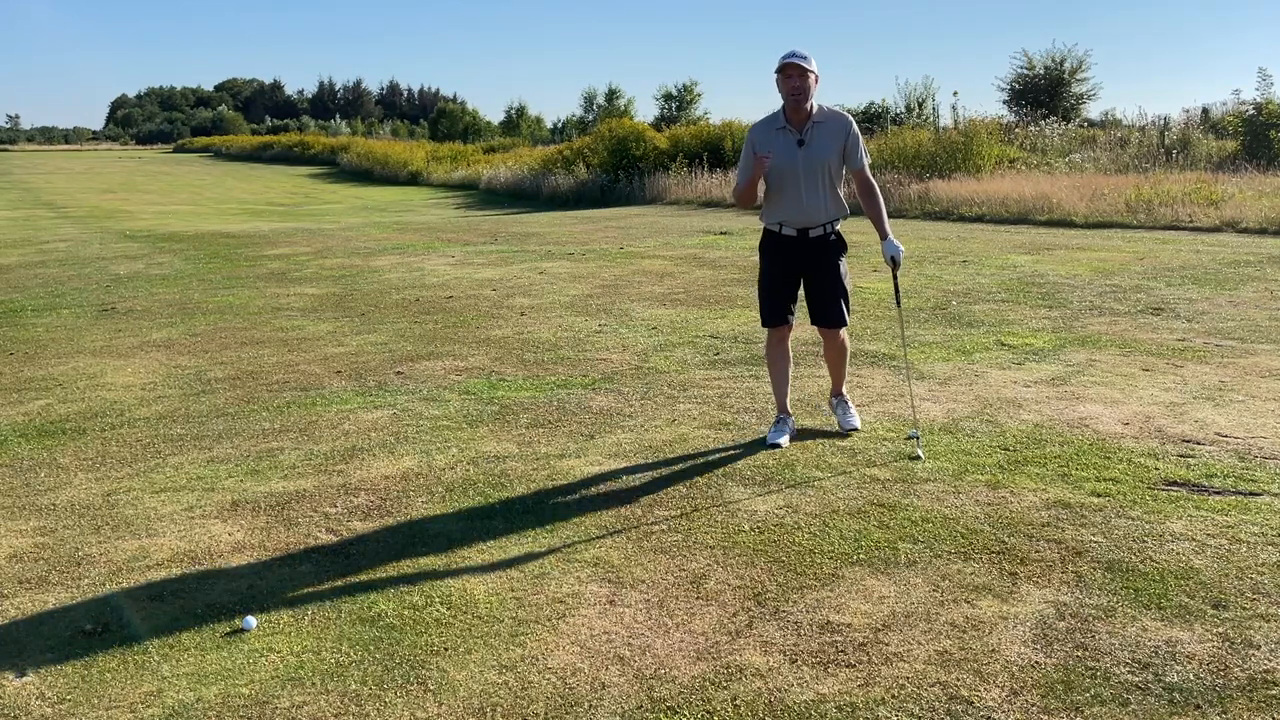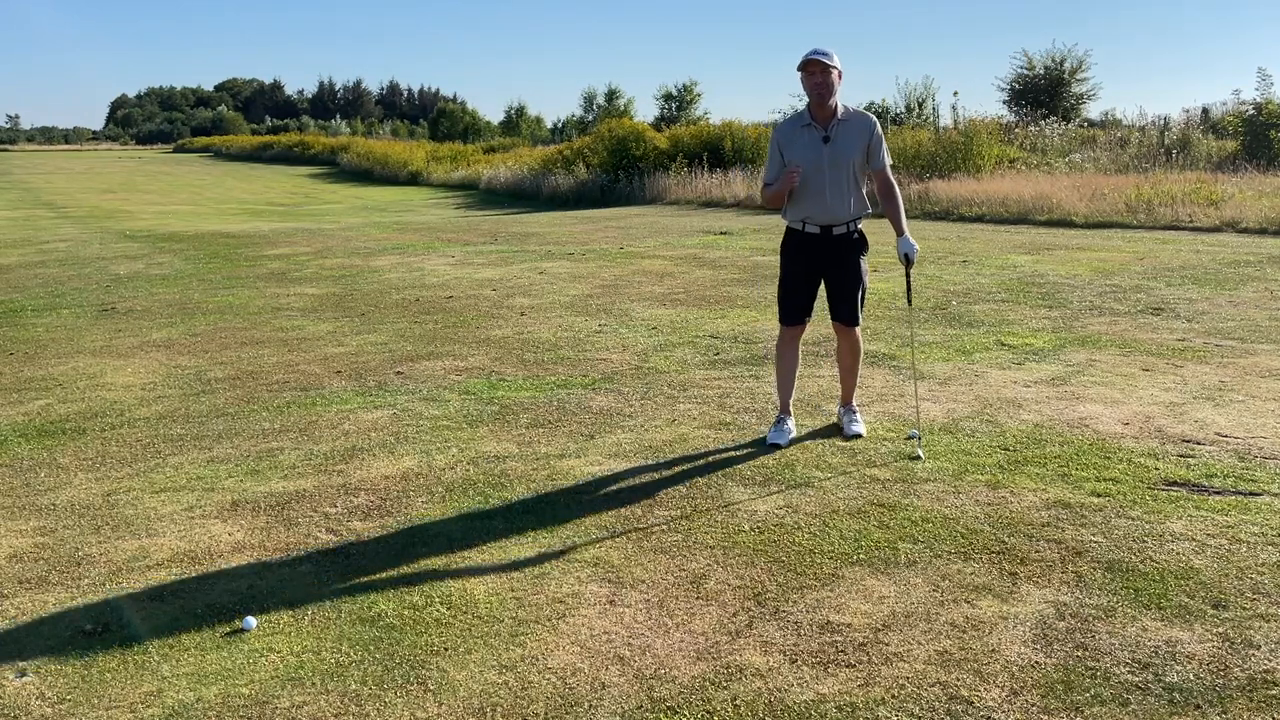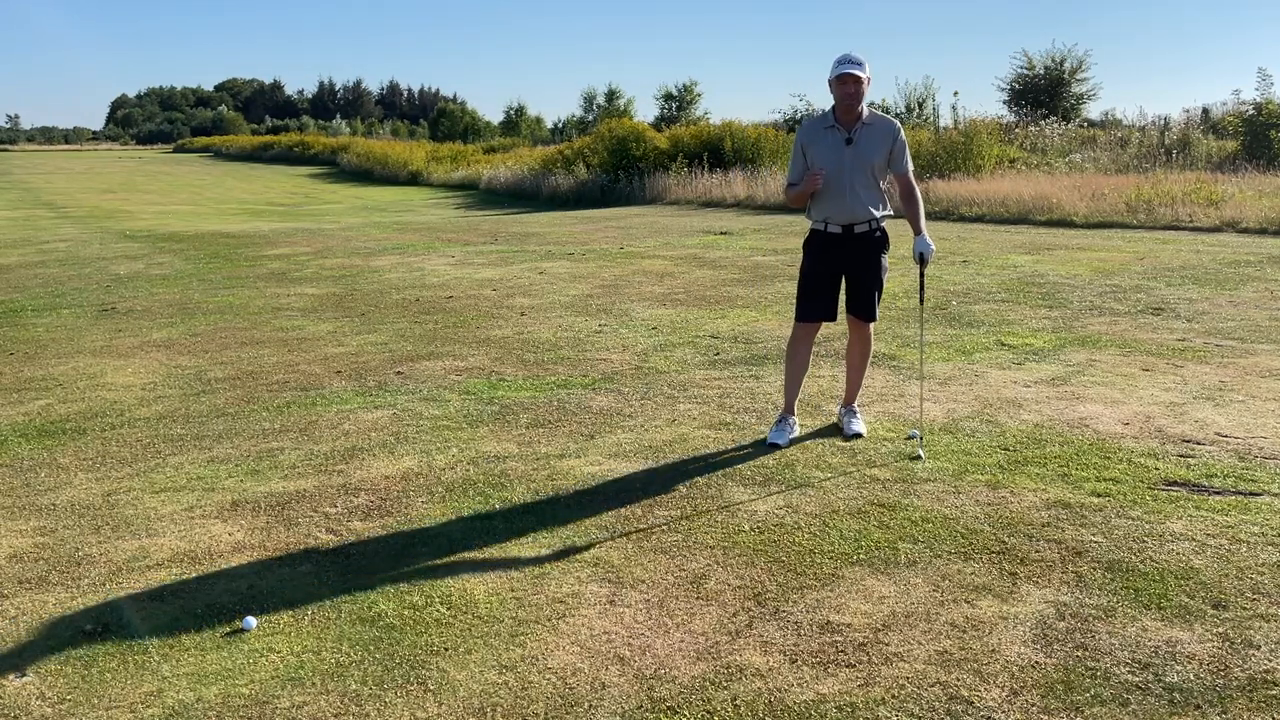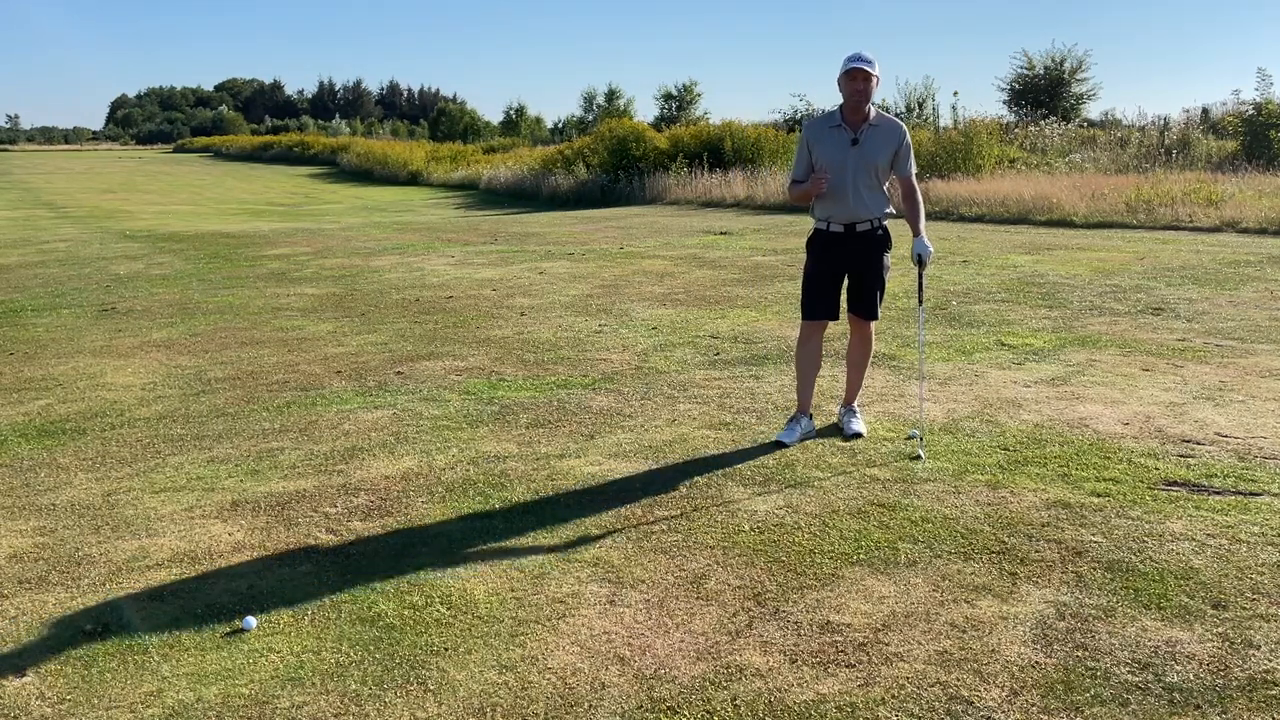
dt=0.4s
person 1, frame 1
left shoulder: (842, 126)
right shoulder: (759, 133)
left elbow: (864, 183)
right elbow: (742, 201)
left wrist: (886, 238)
right wrist: (753, 176)
left hip: (825, 241)
right hip: (779, 243)
left knee: (833, 329)
right knee: (778, 330)
left ankle: (839, 397)
right ankle: (784, 416)
person 1, frame 2
left shoulder: (865, 125)
right shoulder: (784, 131)
left elbow: (885, 183)
right elbow: (768, 199)
left wrist: (902, 235)
right wrist: (783, 186)
left hip: (847, 240)
right hip: (801, 240)
left knee: (847, 329)
right knee: (790, 329)
left ankle: (848, 407)
right ankle: (785, 416)
person 1, frame 3
left shoulder: (889, 129)
right shoulder: (808, 131)
left elbow: (906, 185)
right elbow: (791, 196)
left wrist: (921, 234)
right wrist: (805, 188)
left hip: (868, 239)
right hip: (823, 239)
left knee: (861, 325)
right knee: (804, 327)
left ankle: (849, 407)
right ankle: (788, 415)
person 1, frame 4
left shoulder: (894, 131)
right shoulder: (814, 129)
left elbow: (909, 188)
right elbow: (794, 192)
left wrist: (919, 236)
right wrist: (810, 188)
left hip: (871, 238)
right hip: (826, 238)
left knee: (862, 325)
right knee: (812, 326)
left ankle: (850, 407)
right ankle: (803, 416)
